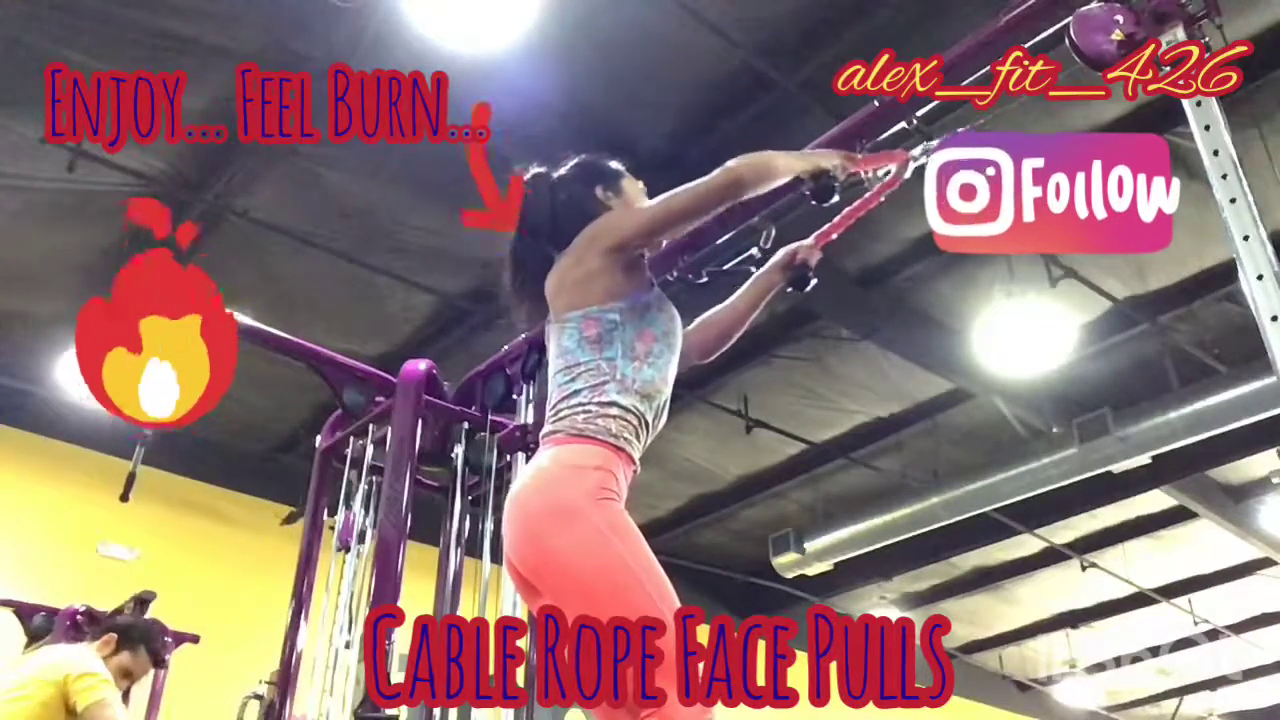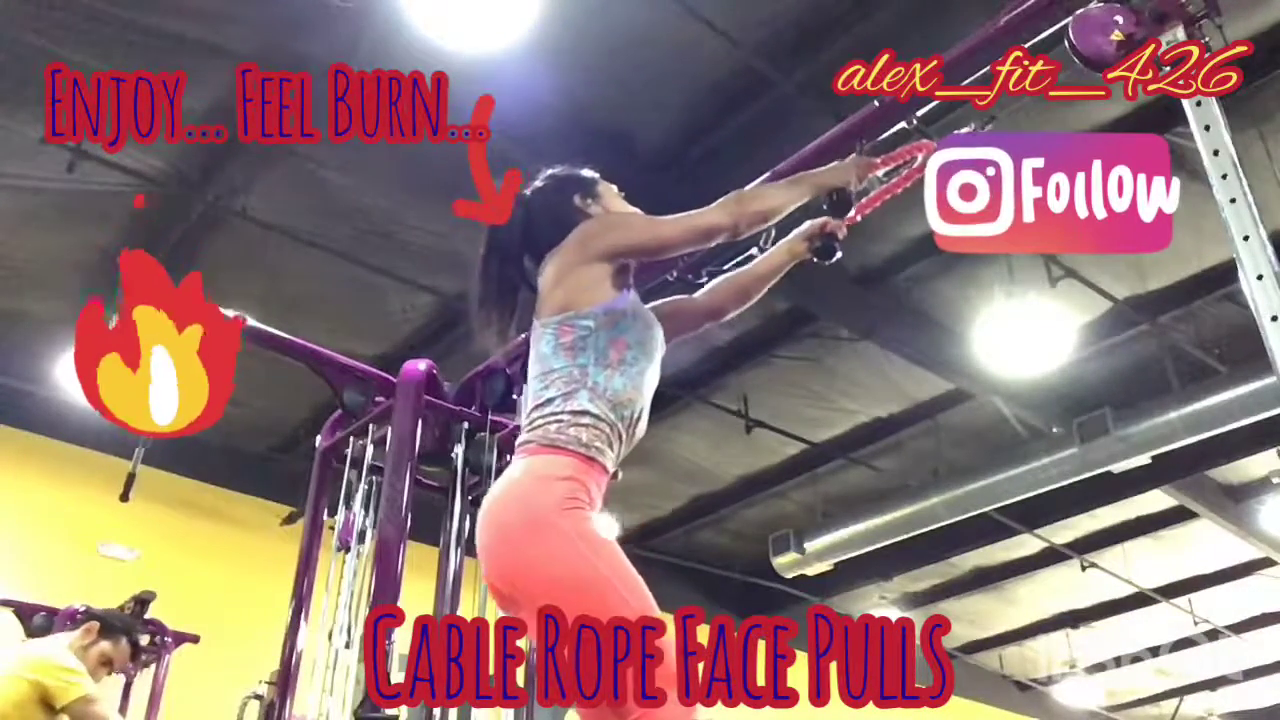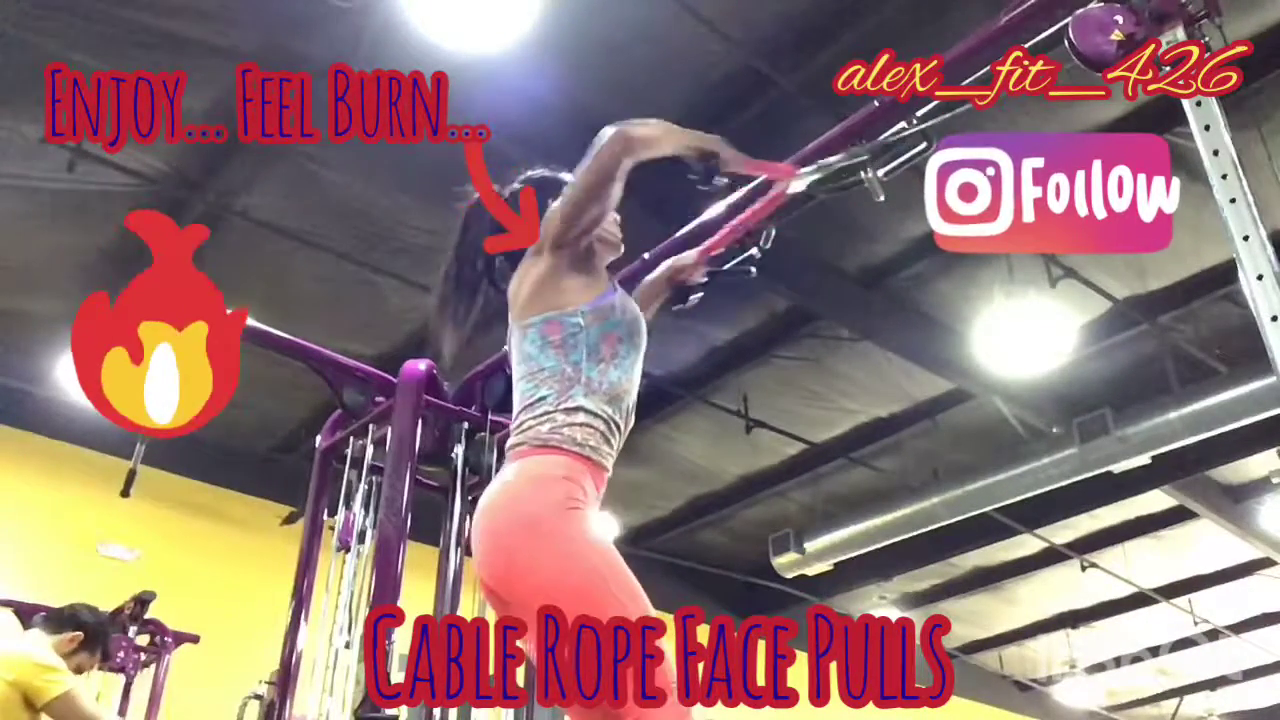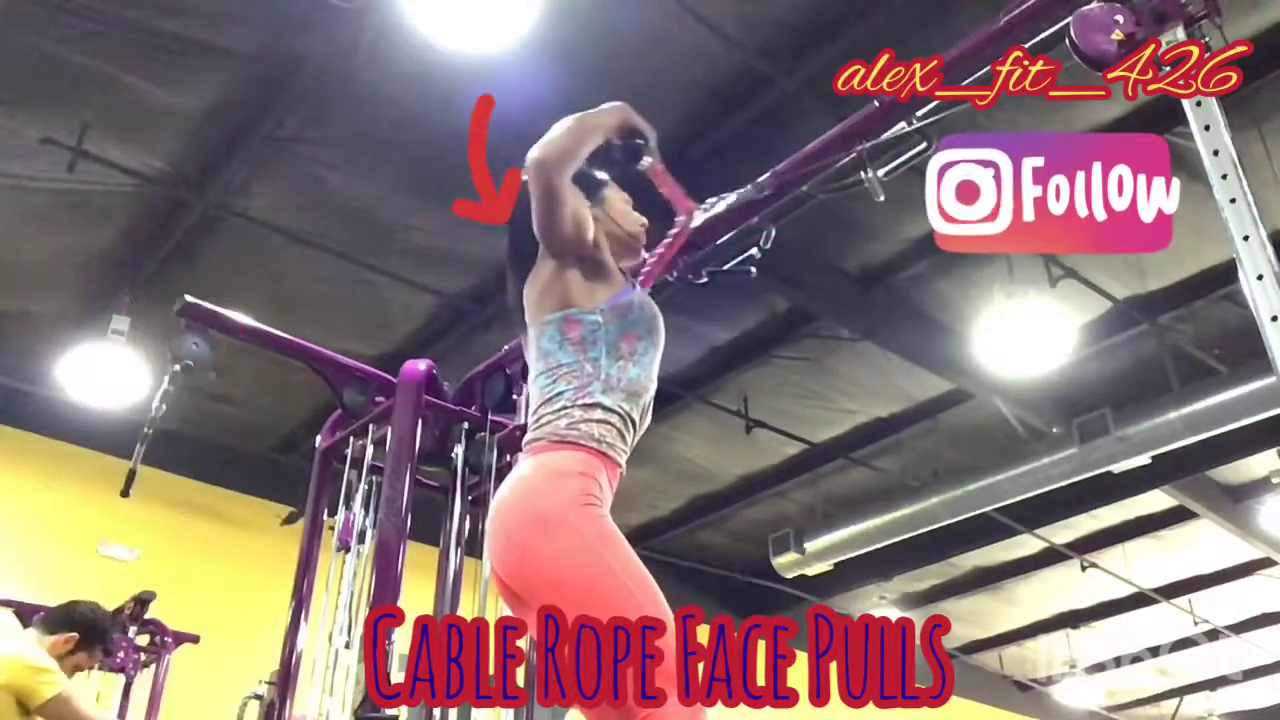
dt=0.5s
person 1, frame 1
left shoulder: (598, 288)
right shoulder: (601, 244)
left elbow: (696, 344)
right elbow: (732, 179)
left wrist: (776, 271)
right wrist: (812, 160)
left hip: (555, 502)
right hip: (571, 493)
person 1, frame 2
left shoulder: (621, 311)
right shoulder: (587, 243)
left elbow: (712, 303)
right elbow: (727, 217)
left wrist: (801, 243)
right wrist: (824, 178)
left hip: (538, 515)
right hip: (543, 508)
person 1, frame 3
left shoulder: (564, 292)
right shoulder: (557, 249)
left elbow: (613, 343)
right elbow: (621, 141)
left wrist: (662, 280)
right wrist: (703, 143)
left hip: (528, 518)
right hip: (539, 509)
person 1, frame 4
left shoulder: (571, 291)
right shoulder: (573, 251)
right elbow: (545, 165)
right wrist: (615, 117)
left hip: (540, 511)
right hip: (554, 500)
